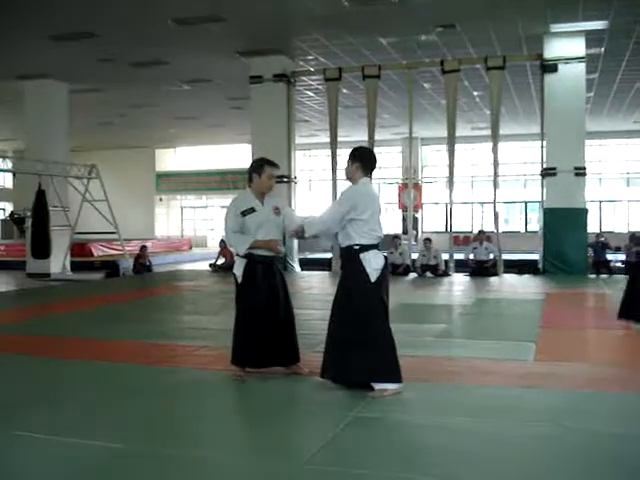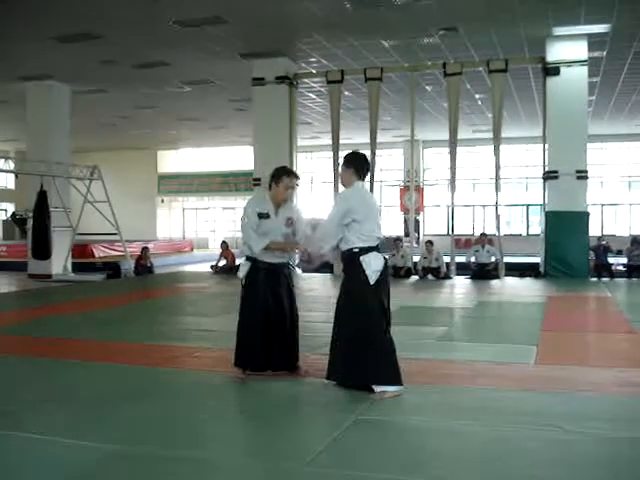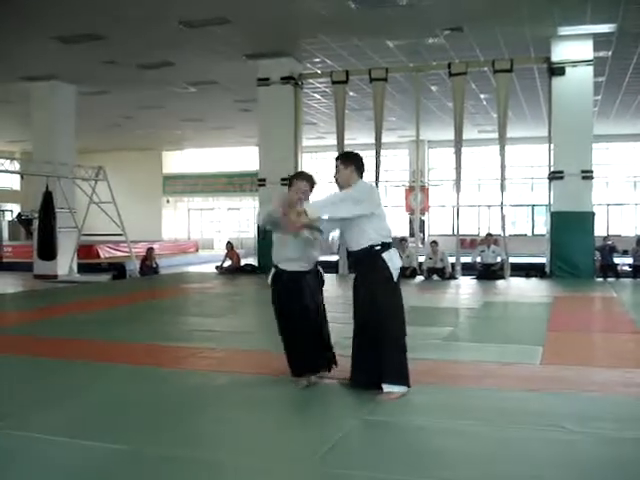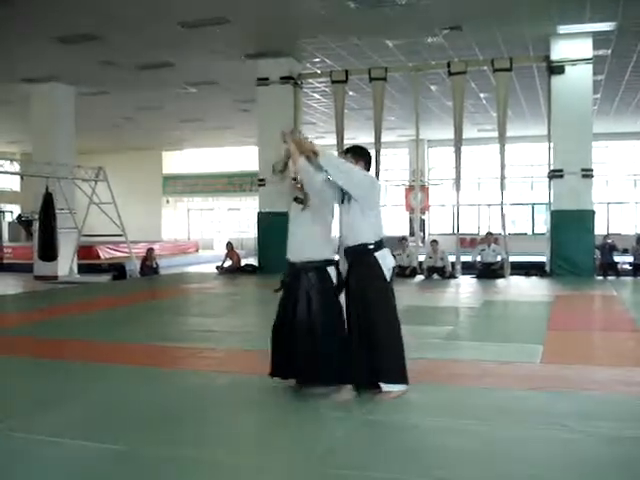
dt=0.5s
person 1, frame 1
left shoulder: (355, 193)
right shoulder: (367, 193)
left elbow: (329, 221)
right elbow: (341, 224)
left wrist: (303, 228)
right wrist: (311, 228)
left hip: (362, 264)
right hip: (364, 262)
left knee: (372, 322)
right knee: (349, 319)
left ankle: (388, 379)
right ankle: (354, 372)
person 1, frame 2
left shoulder: (349, 197)
right shoulder: (364, 197)
left elbow: (330, 230)
left wrist: (311, 251)
right wrist: (322, 251)
left hip: (363, 266)
right hip: (364, 265)
left knee: (372, 324)
right knee: (350, 322)
left ankle: (389, 382)
right ankle: (353, 375)
person 1, frame 3
left shoulder: (365, 191)
right shoulder: (347, 198)
left elbow: (330, 205)
right elbow: (331, 219)
left wrist: (302, 211)
left hip: (380, 263)
right hip: (364, 265)
left knee: (387, 322)
right knee: (365, 321)
left ankle: (396, 382)
right ankle: (366, 375)
person 1, frame 4
left shoulder: (367, 184)
right shoulder: (347, 190)
left elbow: (336, 166)
left wrist: (311, 151)
right wrist: (301, 155)
left hip: (371, 261)
right hip: (356, 261)
left knee: (382, 321)
right knee: (359, 321)
left ankle: (395, 381)
right ankle: (363, 375)
person 2, frame 1
left shoulder: (276, 203)
right shoulder: (238, 204)
left elbow: (293, 226)
right elbow: (232, 236)
right wrist: (261, 243)
left hip: (273, 266)
right hip: (250, 267)
left knee: (282, 313)
right knee: (249, 316)
left ankle: (288, 360)
right ankle: (241, 363)
person 2, frame 2
left shoulder: (293, 210)
right shoulder: (254, 204)
left elbow: (303, 238)
right elbow: (250, 236)
right wrist: (280, 245)
left hip: (281, 271)
right hip: (257, 270)
left knee: (287, 317)
right knee: (252, 317)
left ankle: (288, 363)
right ankle: (247, 364)
person 2, frame 3
right shoulder: (279, 206)
left elbow: (318, 237)
right elbow: (263, 219)
left wrist: (296, 224)
right wrist: (278, 214)
left hip: (308, 276)
right hip: (283, 277)
left knee: (313, 320)
right knee: (291, 324)
left ankle: (316, 365)
right ankle: (304, 369)
person 2, frame 4
left shoulder: (324, 199)
right shoulder: (296, 198)
left elbow: (311, 176)
left hip: (319, 275)
right hip: (297, 274)
left knee: (326, 328)
right knee: (290, 325)
left ankle: (343, 382)
right ankle: (302, 373)
